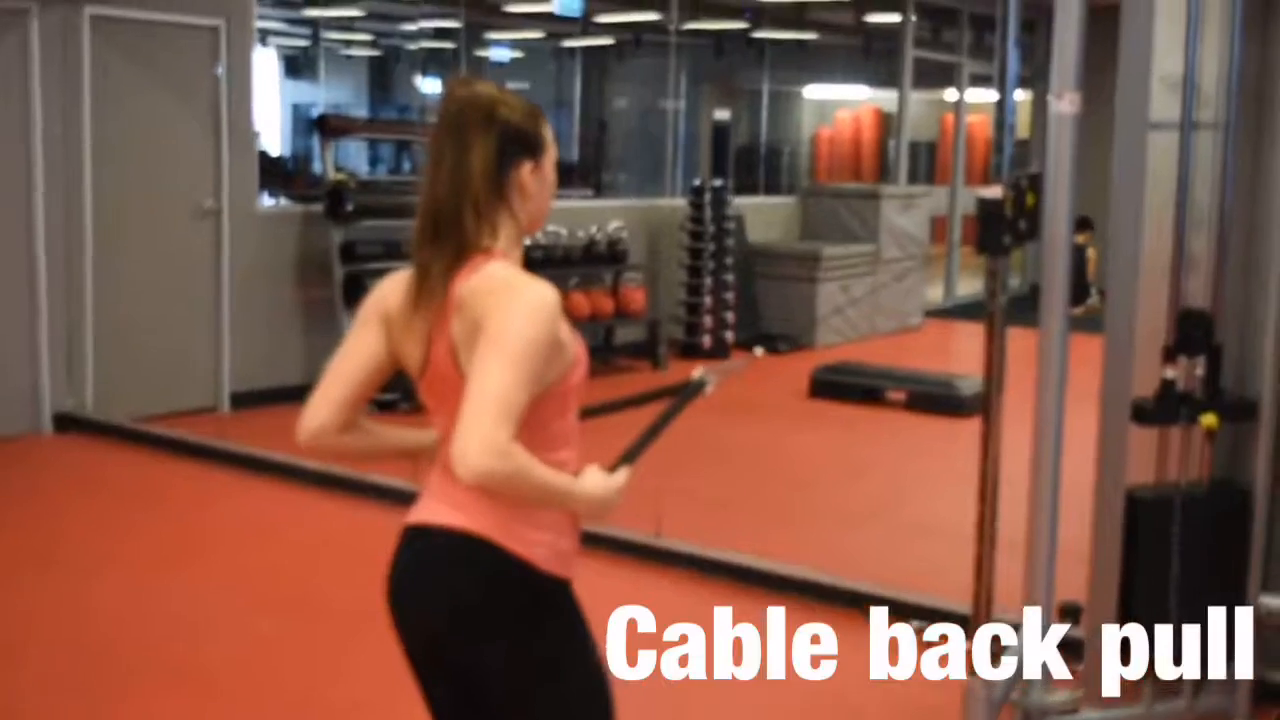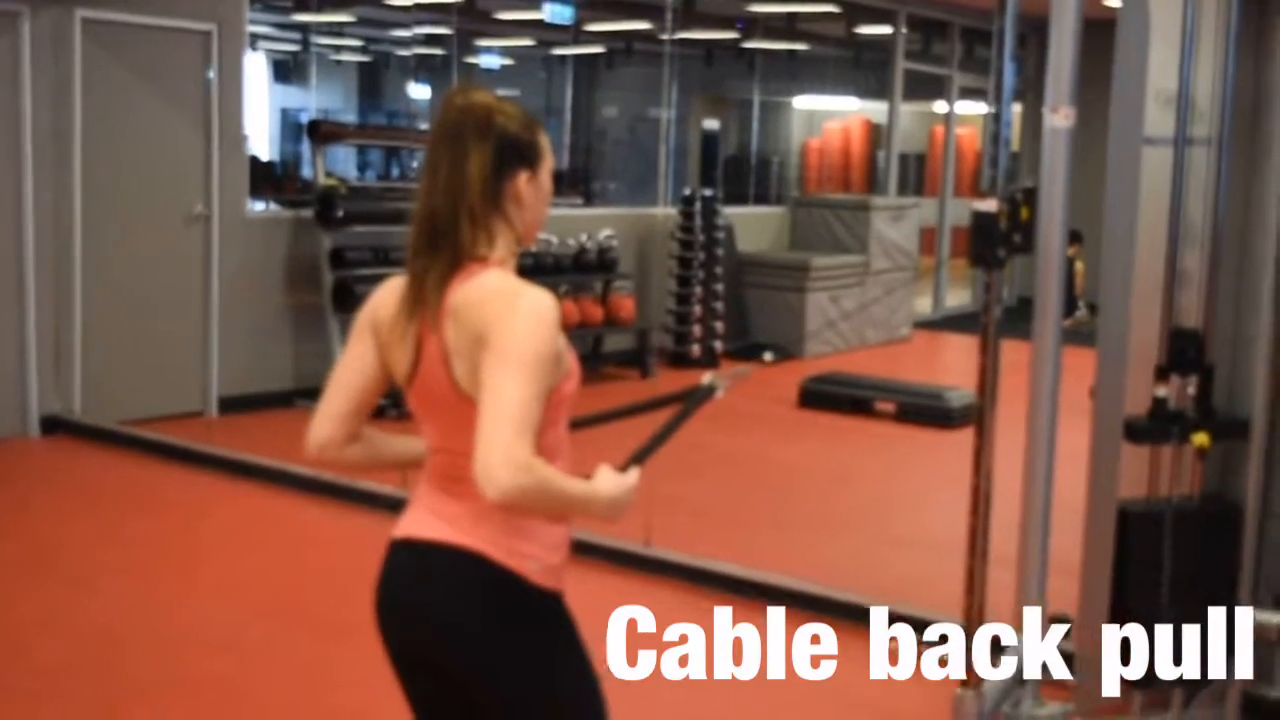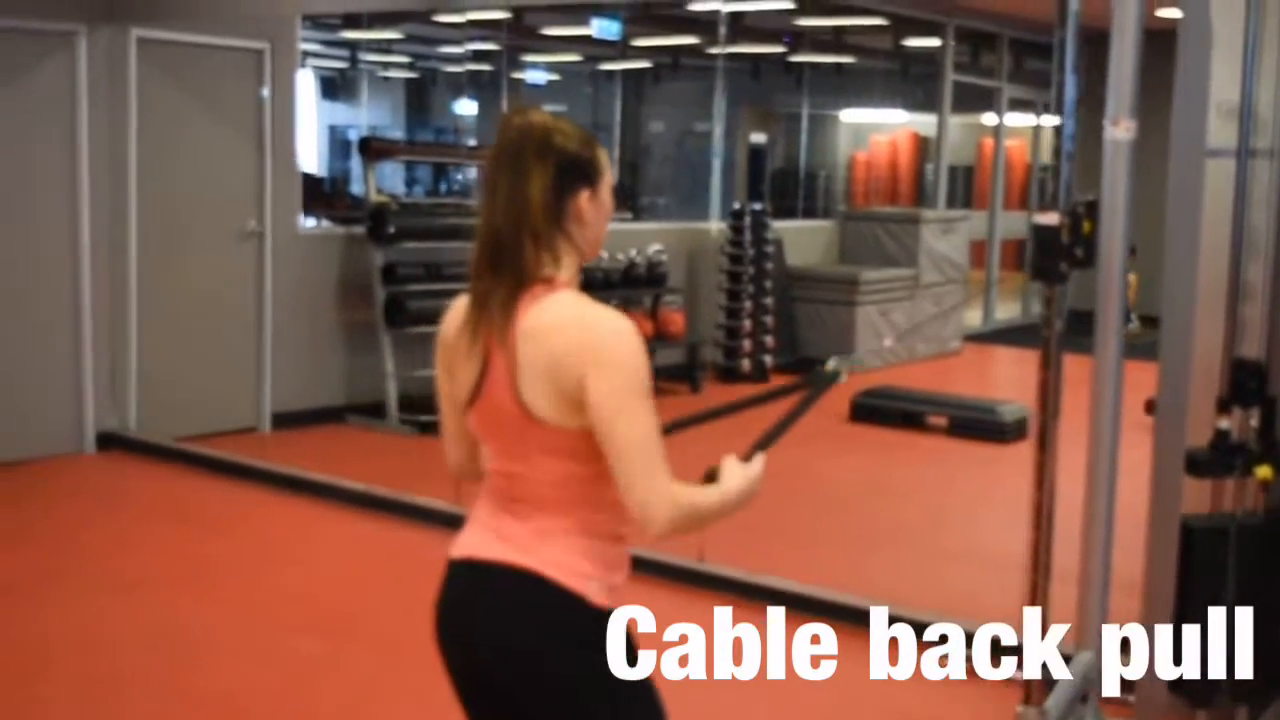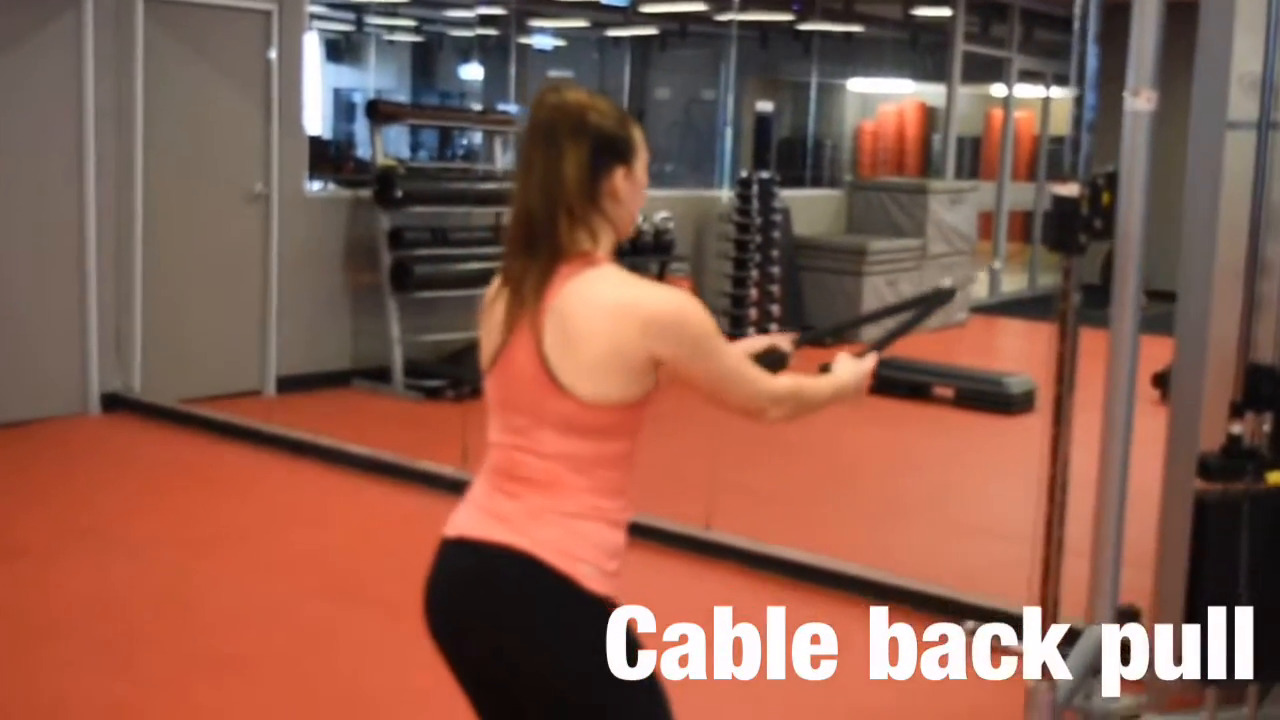
dt=0.5s
person 1, frame 1
left shoulder: (400, 294)
right shoulder: (525, 299)
left elbow: (319, 427)
right elbow: (481, 460)
right wrist: (582, 494)
left hip: (420, 569)
right hip: (506, 580)
person 1, frame 2
left shoulder: (393, 302)
right shoulder: (521, 306)
left elbow: (327, 440)
right elbow: (505, 476)
right wrist: (599, 497)
left hip: (408, 581)
right hip: (497, 592)
person 1, frame 3
left shoulder: (462, 322)
right shoulder: (598, 332)
right elbow: (657, 511)
right wrist: (733, 489)
left hip: (465, 602)
right hip: (555, 613)
person 1, frame 4
left shoulder: (506, 295)
right shoulder: (647, 308)
right elbow: (765, 402)
left wrist: (723, 351)
right wrist: (841, 382)
left hip: (459, 578)
right hip: (549, 594)
